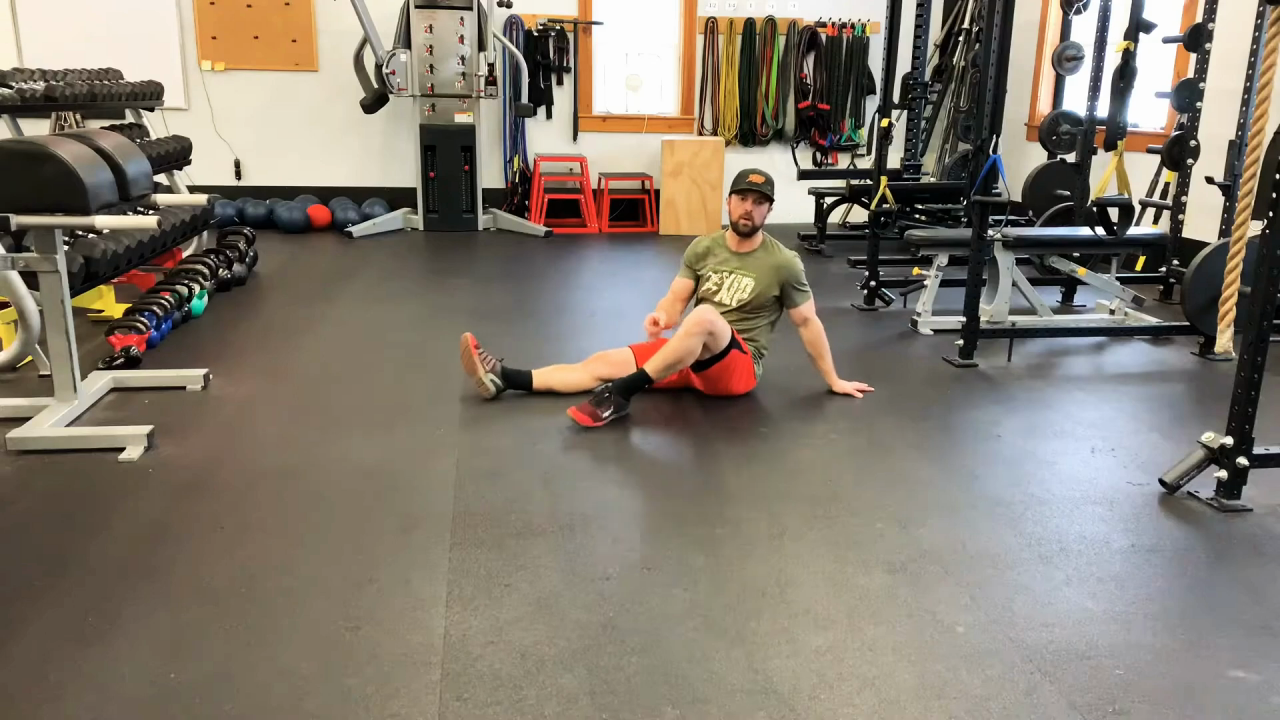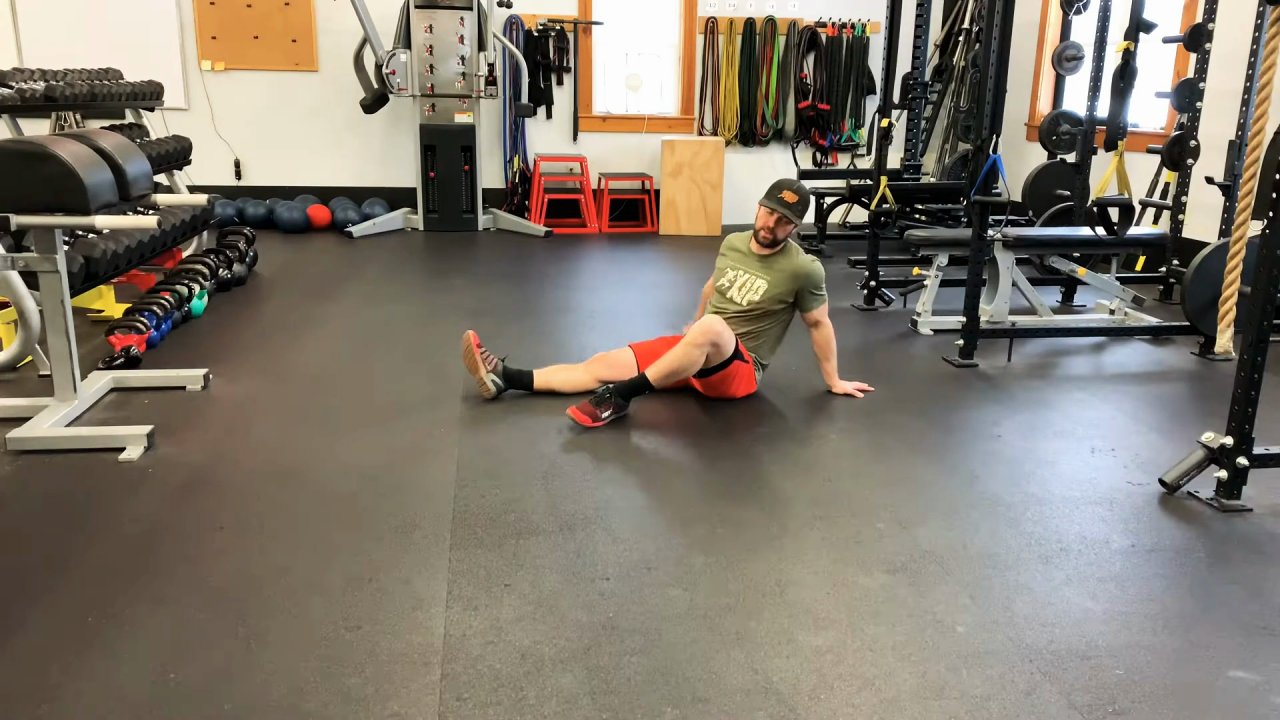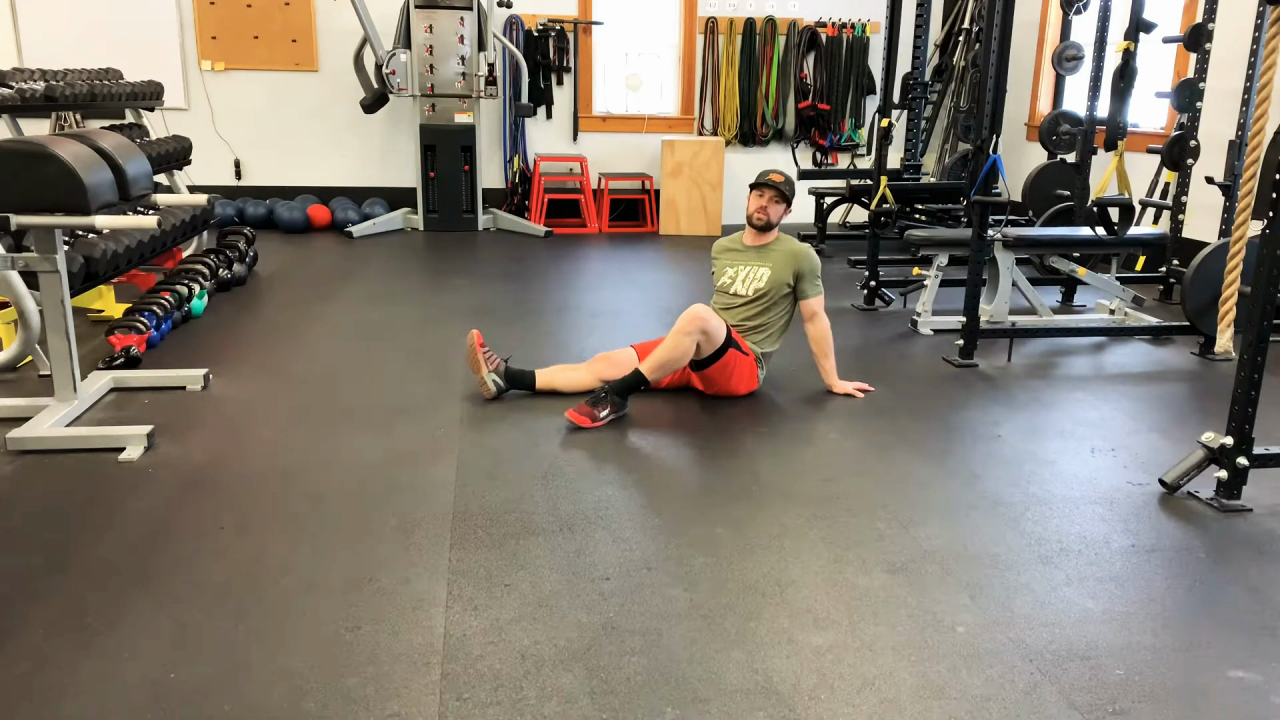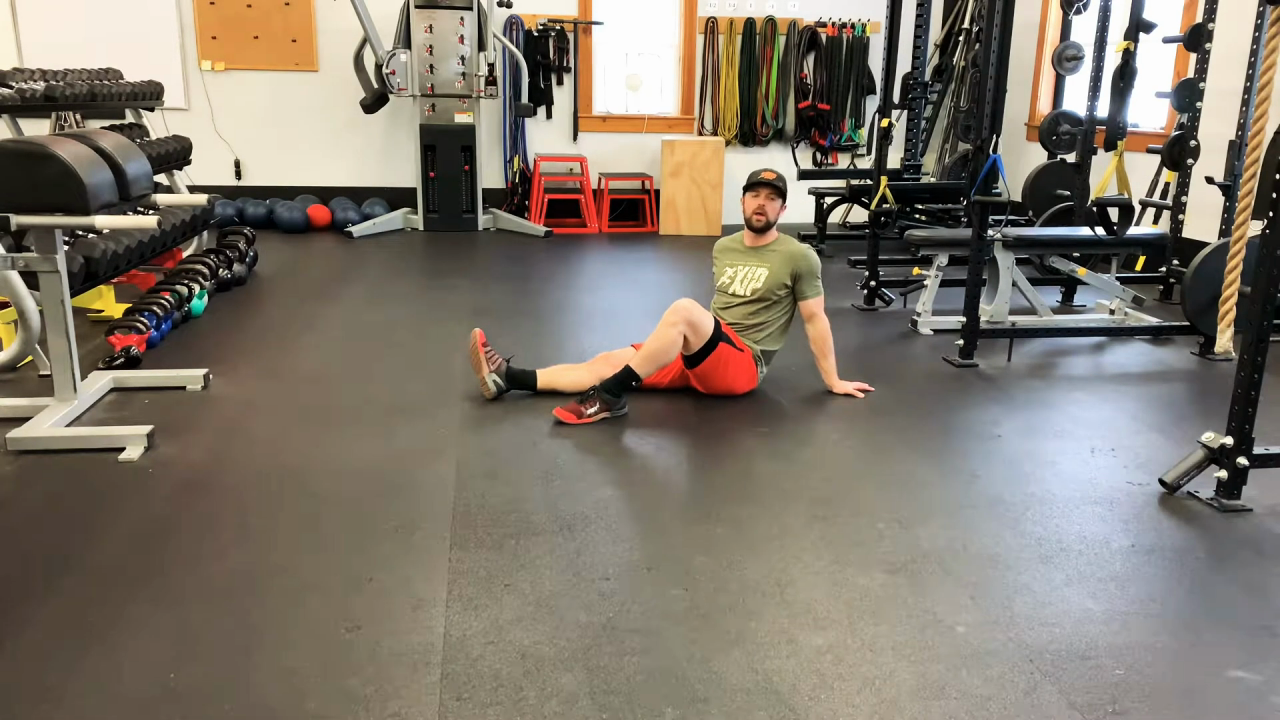
dt=1s
person 1, frame 1
left shoulder: (784, 264)
right shoulder: (703, 248)
left elbow: (807, 322)
right elbow: (676, 300)
left wrist: (833, 380)
right wrist: (660, 317)
left hip: (736, 365)
right hip: (691, 355)
left knee: (705, 316)
right knee: (601, 364)
left ankle: (621, 395)
right ankle: (503, 378)
person 1, frame 2
left shoulder: (803, 270)
right shoulder: (733, 243)
left elbow: (819, 324)
left wrist: (833, 380)
right wrist: (687, 327)
left hip: (738, 368)
right hip: (693, 352)
left knee: (711, 327)
right knee: (602, 364)
left ankle: (621, 396)
right ankle: (505, 378)
person 1, frame 3
left shoulder: (799, 257)
right shoulder: (723, 247)
left elbow: (814, 317)
left wrist: (833, 380)
left hip: (741, 365)
right hip: (697, 356)
left knee: (697, 315)
right knee: (606, 362)
left ankle: (616, 397)
right ankle: (506, 379)
person 1, frame 4
left shoulder: (799, 257)
right shoulder: (724, 247)
left elbow: (815, 318)
left wrist: (833, 381)
left hip: (740, 365)
right hip: (698, 356)
left knee: (683, 309)
right knee: (608, 361)
left ankle: (610, 397)
right ankle: (508, 379)
